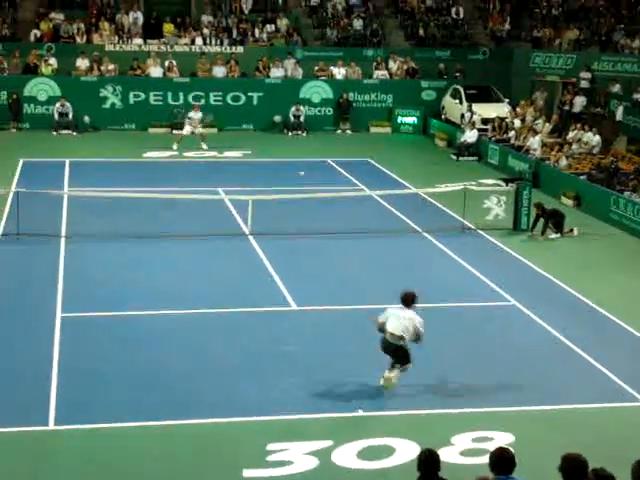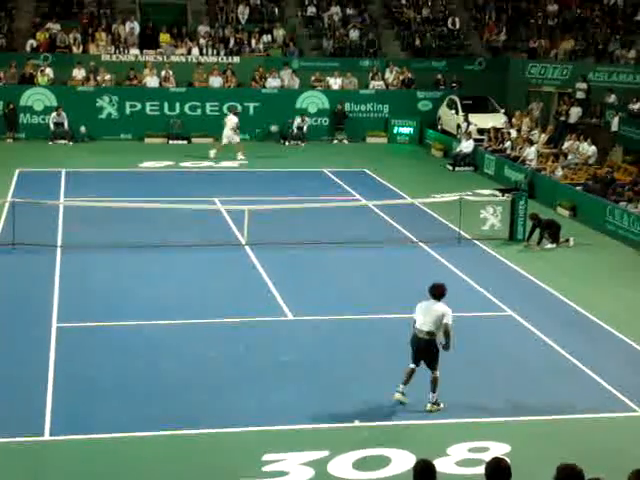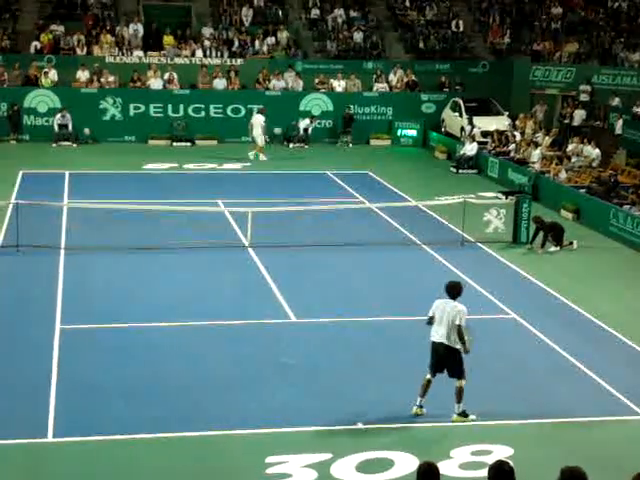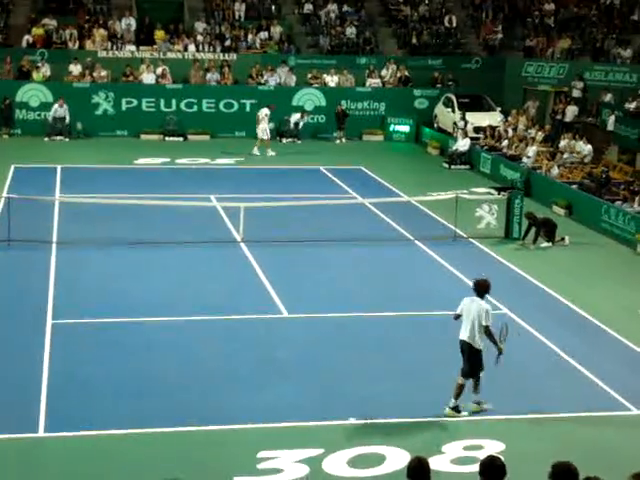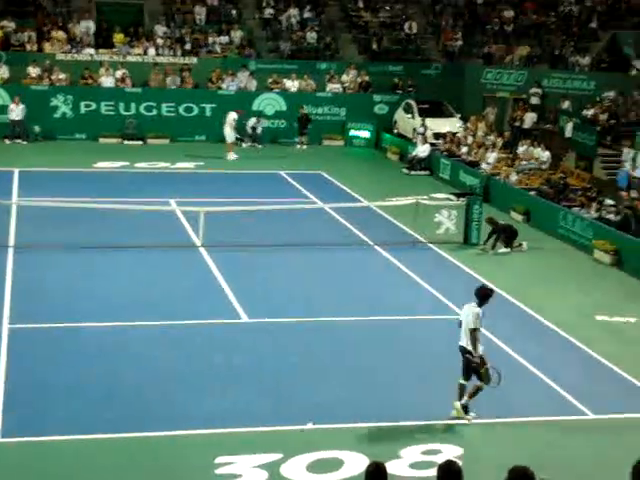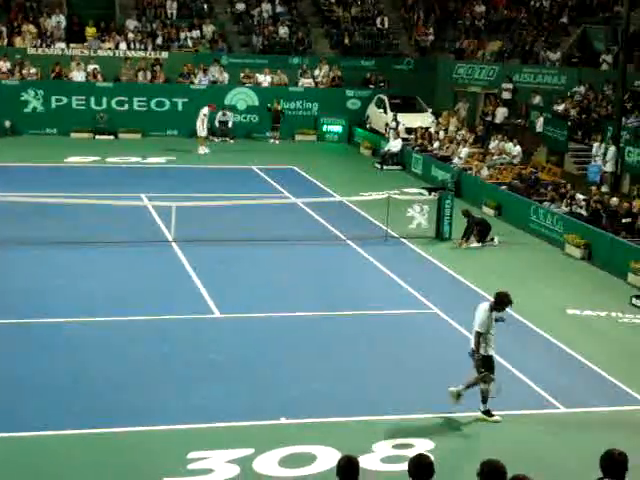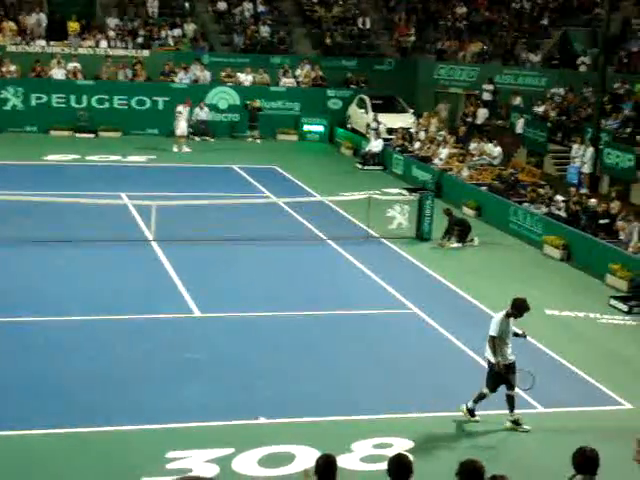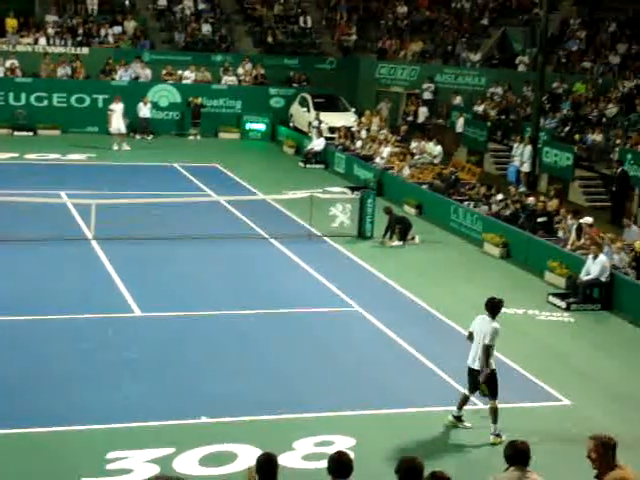
dt=0.5s
person 1, frame 1
left shoulder: (391, 310)
right shoulder: (416, 319)
left elbow: (379, 327)
right elbow: (418, 338)
left hip: (385, 343)
right hip: (397, 345)
left knee: (397, 357)
right knee: (406, 364)
left ankle: (388, 375)
right ankle: (392, 374)
person 1, frame 2
left shoulder: (421, 305)
right shoulder: (445, 310)
right elbow: (447, 329)
right wrist: (447, 344)
left hip: (415, 337)
right hip: (428, 341)
left knee: (414, 364)
right knee: (434, 370)
left ankle: (400, 391)
right ankle: (433, 402)
person 1, frame 3
left shoulder: (438, 303)
right shoulder: (461, 309)
left elbow: (429, 321)
right elbow: (459, 330)
right wrist: (465, 346)
left hip: (436, 343)
right hip: (451, 347)
left knee: (431, 374)
right knee: (460, 379)
left ankle: (418, 405)
right ankle: (459, 413)
person 1, frame 4
left shoulder: (466, 301)
right shoulder: (485, 307)
left elbow: (456, 317)
right elbow: (487, 330)
right wrist: (497, 345)
left hip: (463, 340)
right hip: (473, 344)
left knee: (477, 371)
right knee: (465, 376)
left ankle: (476, 402)
right ankle: (452, 407)
person 1, frame 5
left shoulder: (467, 307)
right shoulder: (477, 312)
left elbow: (460, 324)
right elbow: (473, 334)
right wrist: (476, 354)
left hip: (463, 346)
right hip: (472, 349)
left knee: (465, 378)
right knee: (484, 380)
left ankle: (460, 408)
right ankle: (463, 403)
person 1, frame 6
left shoulder: (485, 305)
right shoulder: (485, 316)
right elbow: (477, 336)
left wrist: (495, 319)
right wrist: (477, 357)
left hip: (484, 349)
right hip: (483, 351)
left knee: (483, 377)
right knee: (487, 379)
left ankle: (458, 391)
right ankle: (485, 410)
person 1, frame 7
left shoulder: (509, 318)
right shoulder: (499, 320)
right elbow: (490, 340)
left wrist: (519, 333)
right wrist: (497, 360)
left hip: (509, 359)
right hip: (498, 361)
left knee: (511, 389)
right knee: (491, 389)
left ankle: (513, 419)
right ankle: (469, 407)
person 1, frame 8
left shoulder: (478, 319)
right shoulder: (494, 327)
left elbow: (469, 337)
right elbow: (487, 349)
right wrist: (485, 371)
left hip: (472, 363)
right hip: (485, 367)
left knee: (470, 391)
right knee: (492, 399)
left ankle: (456, 416)
right ankle: (495, 433)
